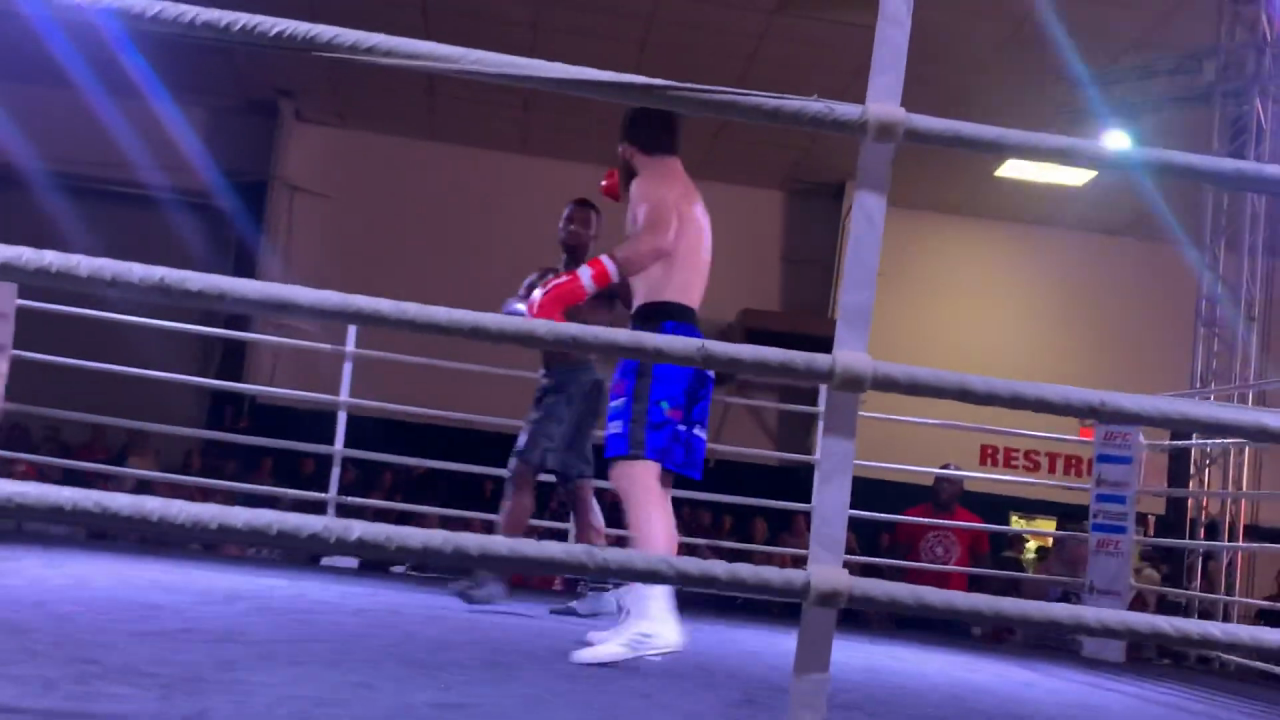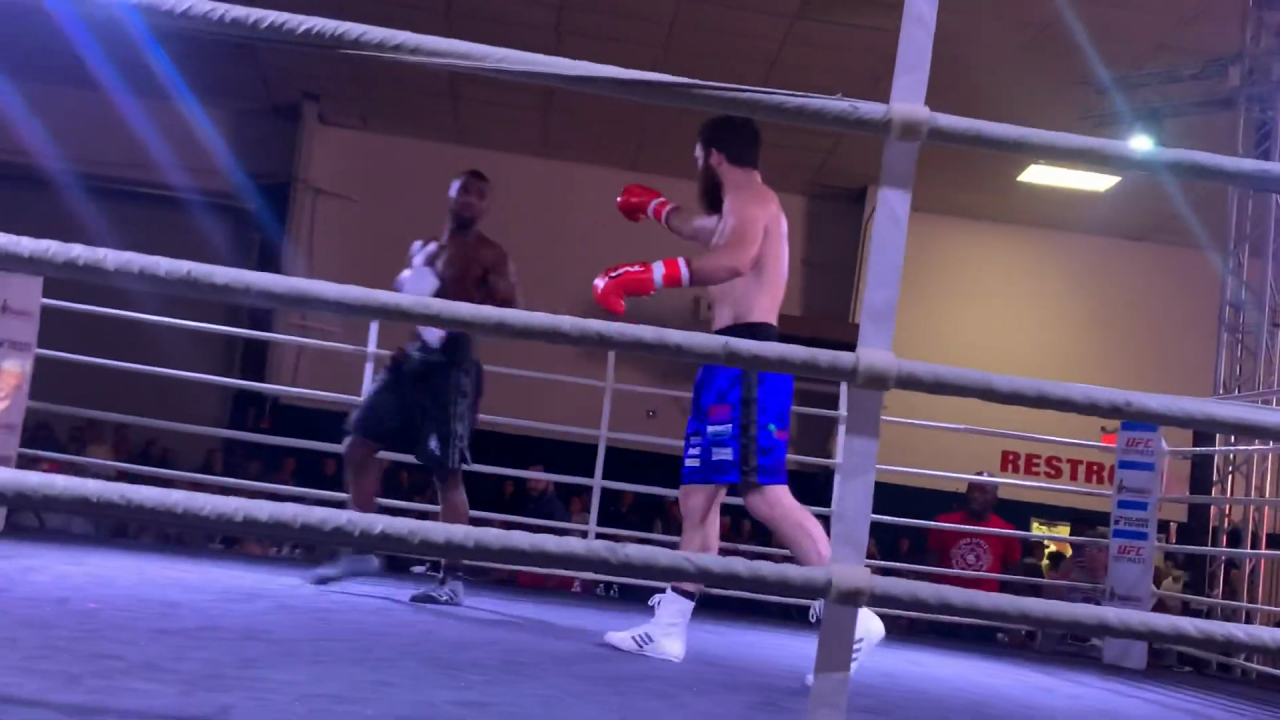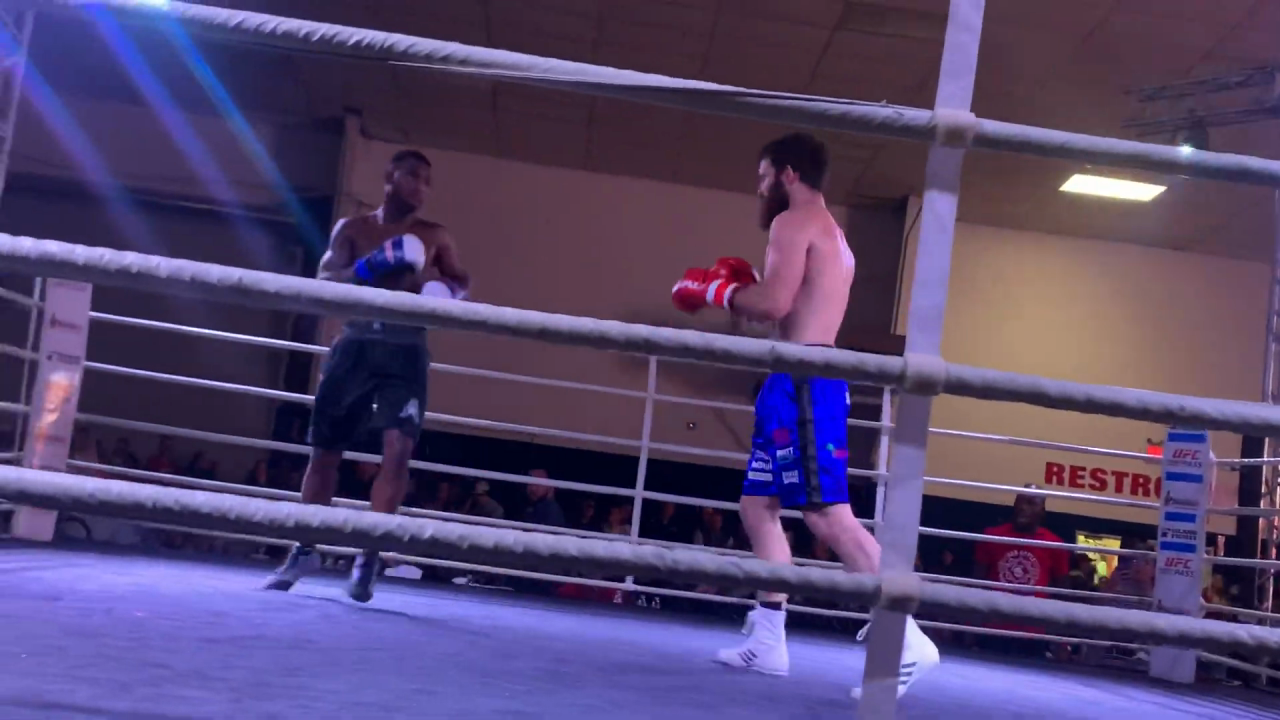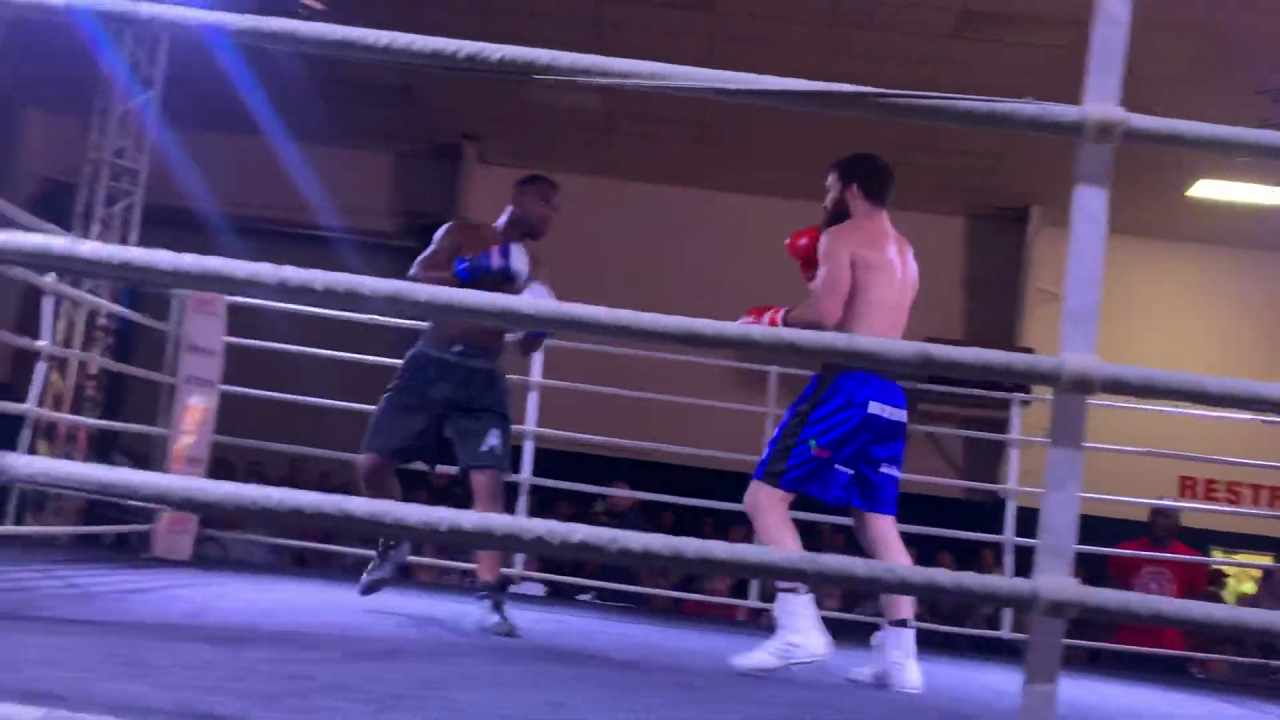
dt=0.4s
person 1, frame 1
left shoulder: (651, 182)
right shoulder: (687, 193)
left elbow: (657, 241)
left wrist: (579, 282)
right wrist: (623, 190)
left hip: (659, 336)
right hip: (689, 346)
left knee: (633, 471)
right knee: (652, 484)
left ankle: (651, 619)
right ankle: (653, 617)
person 1, frame 2
left shoulder: (749, 198)
right shoulder: (745, 208)
left elbow: (733, 260)
right elbow: (701, 228)
left wrist: (647, 276)
right wrist: (655, 208)
right hip: (731, 364)
left knee: (766, 497)
right knee: (697, 496)
left ankle: (851, 616)
right ankle: (668, 628)
person 1, frame 3
left shoulder: (792, 221)
right shoulder: (829, 234)
left elbow: (775, 305)
left wrist: (711, 291)
right wrist: (744, 281)
left hip: (802, 382)
right hip: (799, 384)
left knee: (828, 516)
right knee: (758, 507)
left ankle: (906, 642)
right ankle: (767, 639)
person 1, frame 4
left shoulder: (842, 236)
right shoulder: (902, 254)
left elbow: (824, 314)
left wrist: (768, 319)
right wrist: (817, 267)
left hip: (847, 385)
right hip: (888, 395)
left knee: (765, 497)
right knee: (878, 523)
left ankle: (800, 626)
right ankle: (900, 655)
person 2, frame 1
right shoulder: (542, 278)
right elbow: (512, 310)
right wrist: (521, 311)
left hip: (578, 383)
right hip: (555, 382)
left knee: (521, 474)
right knee: (578, 489)
left ankle: (494, 575)
right ankle: (599, 589)
person 2, frame 2
left shoulder: (490, 254)
right shoulder: (422, 249)
left elbow: (508, 313)
right elbow: (402, 299)
right wrist: (405, 289)
left hip: (453, 369)
right hip: (412, 361)
left knee: (445, 475)
right knee: (356, 449)
left ankle: (453, 578)
right ankle: (359, 550)
person 2, frame 3
left shoulder: (435, 237)
right shoulder: (352, 228)
left elbow: (463, 286)
right elbow: (324, 284)
left wrist: (450, 294)
right wrist: (372, 264)
left hip: (406, 353)
right hip: (355, 347)
left knee: (397, 448)
right knee: (325, 452)
left ankle: (369, 553)
right ankle: (303, 552)
person 2, frame 4
left shoulder: (531, 271)
right shoulder: (459, 234)
left elbow: (528, 342)
right elbow: (416, 279)
left wrist: (540, 324)
right wrist: (470, 271)
left hip: (481, 381)
right hip: (429, 366)
left knee: (487, 483)
right knee: (371, 465)
left ankle: (491, 599)
right ankle: (392, 545)
